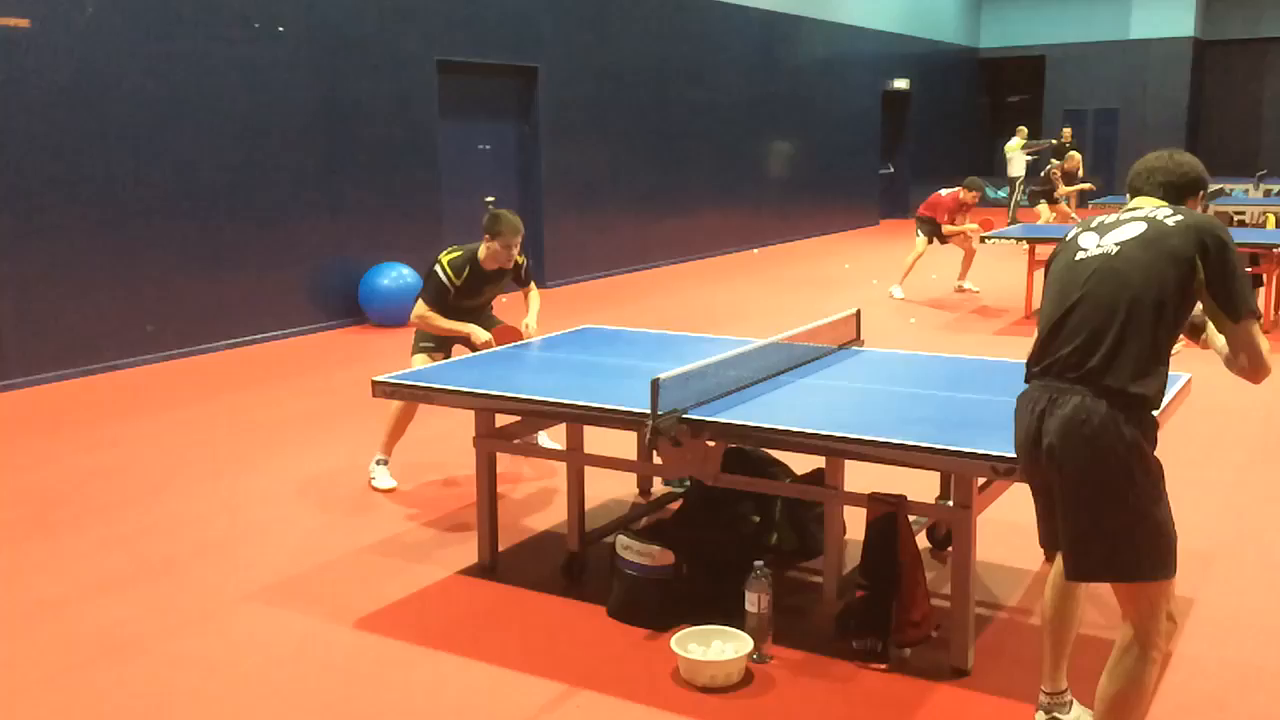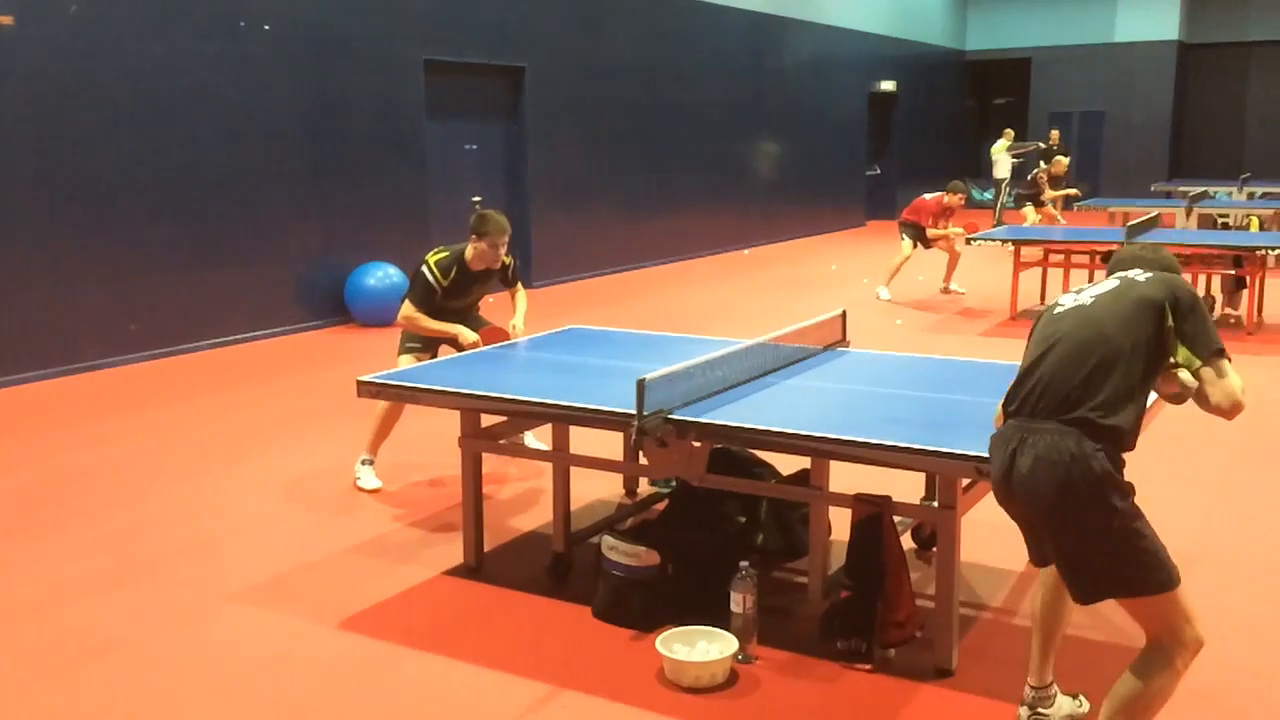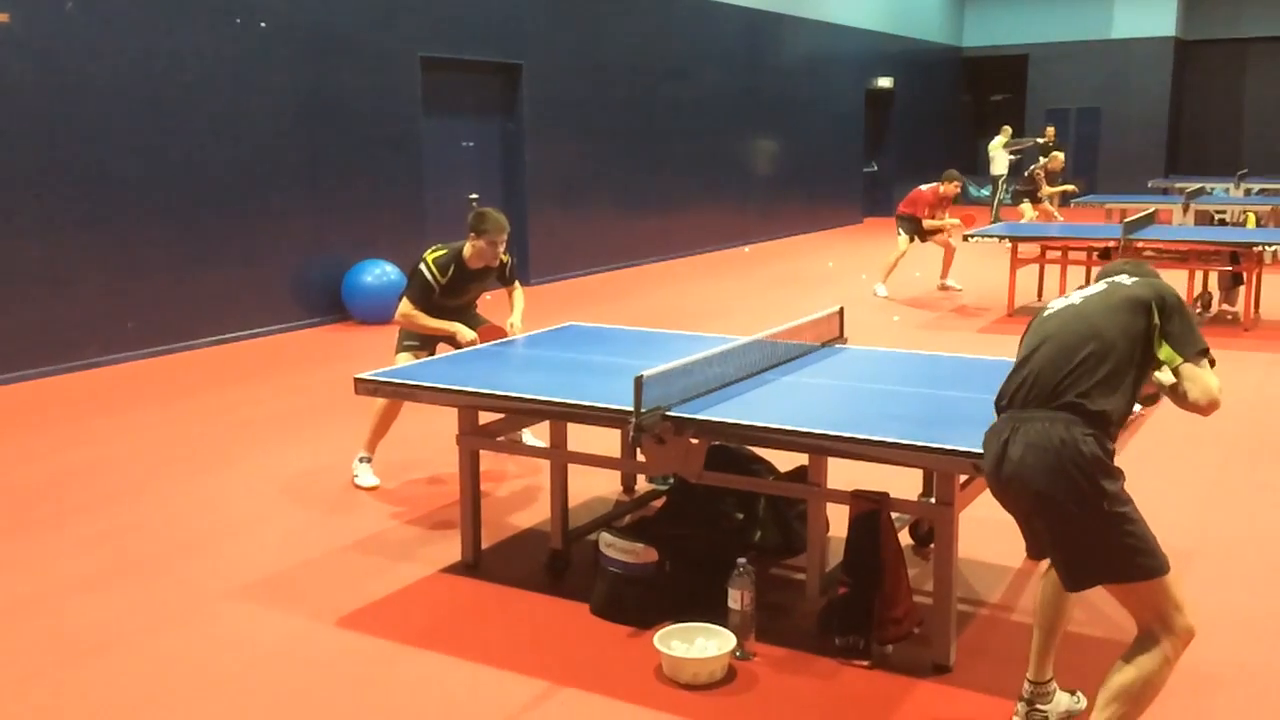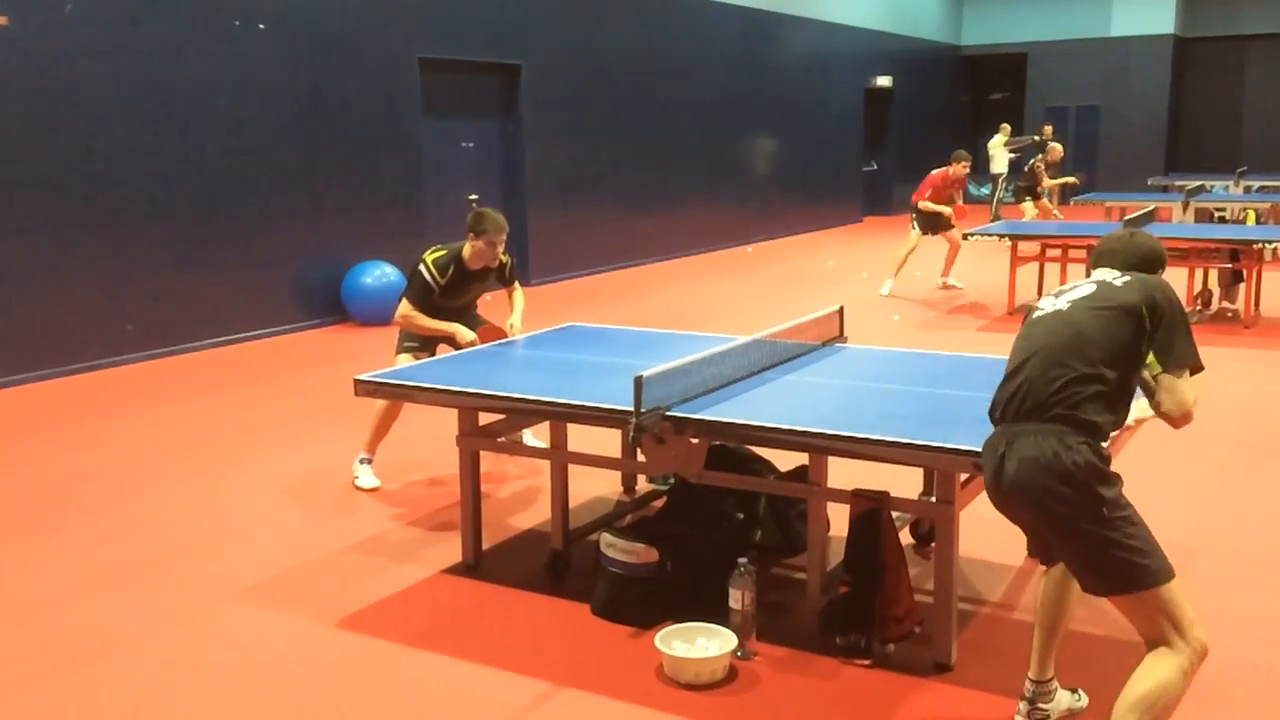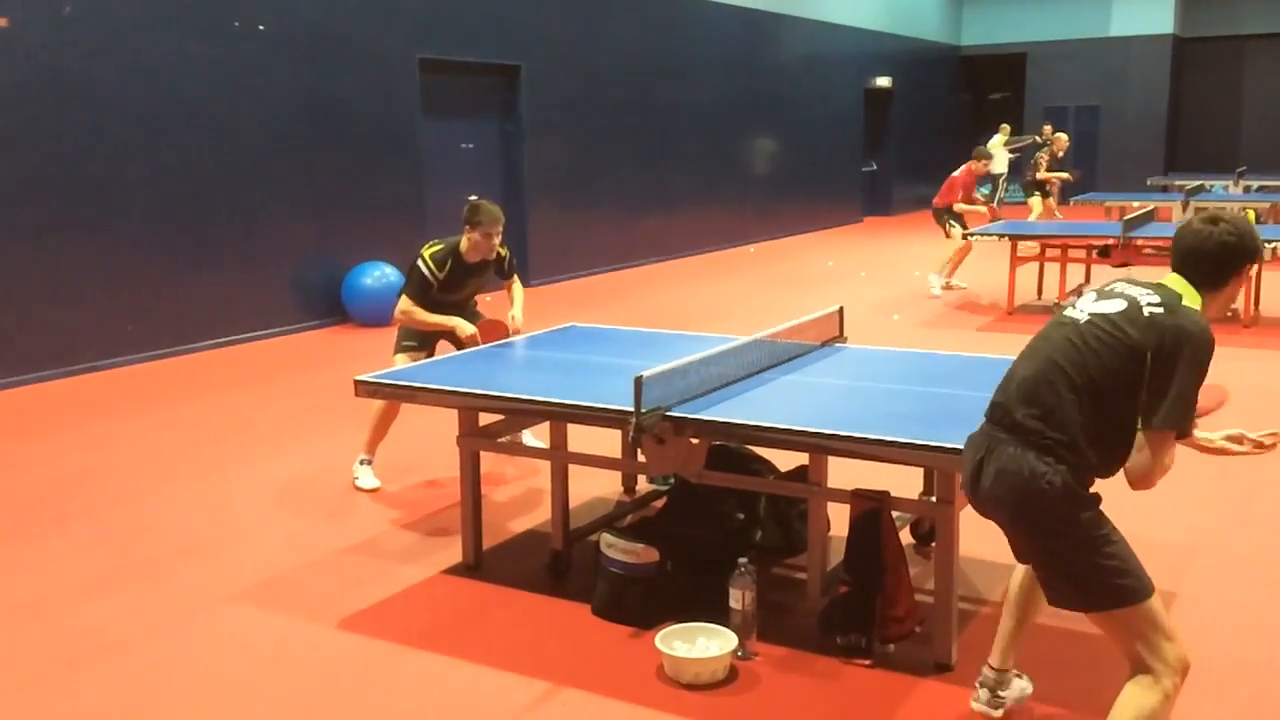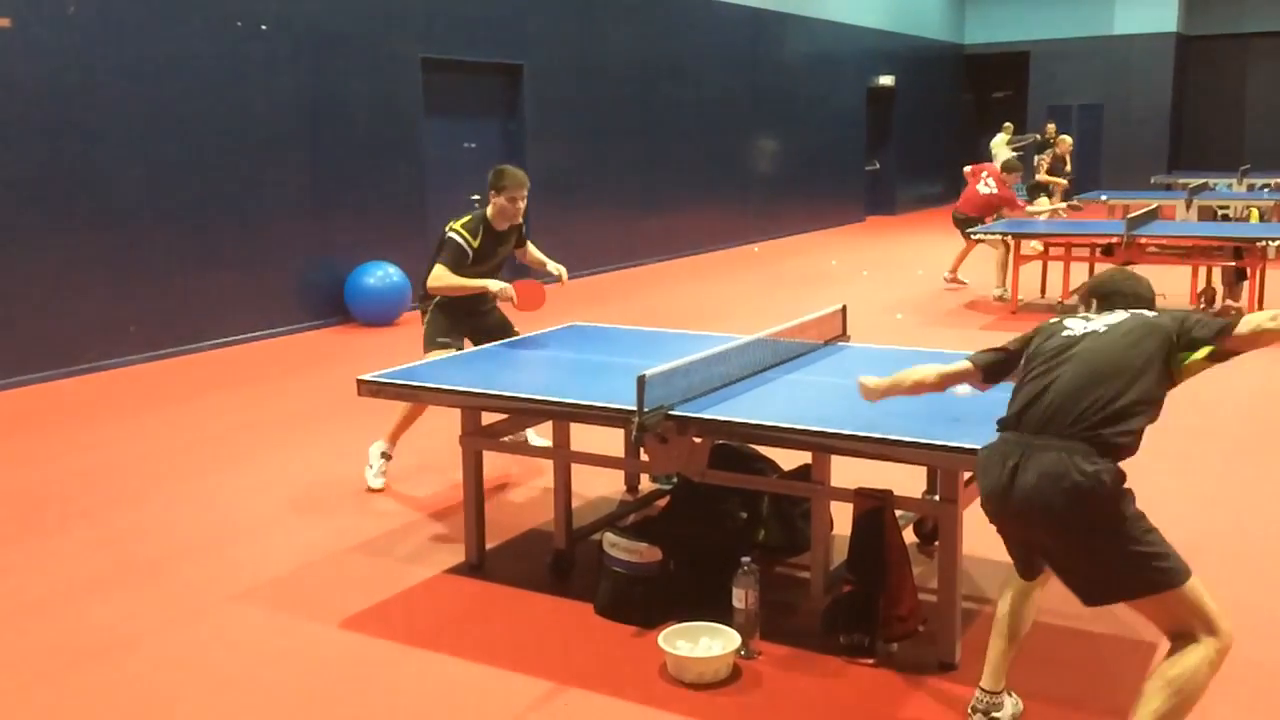
dt=0.4s
person 1, frame 1
left shoulder: (1080, 236)
right shoulder: (1200, 230)
right elbow: (1255, 365)
right wrist: (1211, 336)
left hip: (1036, 415)
right hip: (1104, 427)
left knee: (1069, 559)
right knee: (1151, 624)
person 1, frame 2
left shoulder: (1067, 300)
right shoulder: (1170, 289)
right elbow: (1228, 399)
right wrist: (1179, 380)
left hip: (1010, 457)
right hip: (1073, 466)
left knee: (1064, 557)
right knee: (1177, 641)
person 1, frame 3
left shoulder: (1059, 307)
right shoulder: (1156, 293)
right elbow: (1204, 397)
right wrist: (1159, 380)
left hip: (1004, 451)
right hip: (1064, 454)
left knee: (1067, 554)
right knee: (1168, 632)
person 1, frame 4
left shoulder: (1053, 300)
right shoulder: (1153, 295)
right elbow: (1177, 411)
right wrist: (1147, 371)
left hip: (1002, 460)
right hip: (1060, 462)
left knee: (1066, 556)
right knee: (1183, 645)
person 1, frame 5
left shoulder: (1117, 290)
right shoulder: (1187, 330)
right elbow: (1142, 471)
left wrist: (1200, 438)
right wrist: (1190, 436)
left hip: (985, 456)
right hip: (1038, 479)
left knee: (1046, 544)
right knee: (1163, 665)
person 1, frame 6
left shoulder: (1051, 330)
right shoulder: (1167, 325)
left elbow: (945, 373)
left wrist: (881, 387)
left hip: (1002, 473)
right hip: (1077, 480)
left knee: (1033, 570)
right knee: (1204, 640)
person 2, frame 1
left shoulder: (515, 261)
right shoulder: (452, 265)
left elbow: (530, 290)
right elbow: (418, 316)
left wrist: (531, 317)
right wrist: (468, 330)
left hip: (478, 318)
right hip: (438, 321)
right ankle: (381, 460)
person 2, frame 2
left shoulder: (503, 261)
right shoulder: (440, 265)
left elbow: (517, 291)
right elbow: (405, 317)
left wrist: (518, 317)
right wrist: (456, 331)
left hip: (466, 318)
right hip: (425, 323)
left ankle: (517, 432)
right ankle: (367, 460)
person 2, frame 3
left shoulder: (501, 260)
right shoulder: (438, 263)
left elbow: (515, 289)
right elbow: (403, 315)
left wrist: (516, 315)
right wrist: (454, 329)
left hip: (463, 316)
right hip: (422, 320)
left ankle: (515, 429)
right ankle: (364, 458)
person 2, frame 4
left shoulder: (500, 261)
right shoulder: (437, 264)
left elbow: (515, 289)
right elbow: (403, 316)
left wrist: (515, 316)
right wrist: (453, 330)
left hip: (464, 317)
right hip: (422, 321)
left ankle: (515, 430)
right ankle: (365, 459)
person 2, frame 5
left shoulder: (498, 254)
right shoulder: (434, 259)
left elbow: (513, 282)
right elbow: (403, 313)
left wrist: (516, 309)
right wrist: (453, 324)
left hip: (462, 313)
right hip: (422, 317)
left ankle: (515, 432)
right ankle: (365, 460)
person 2, frame 6
left shoulder: (513, 223)
right shoulder: (464, 232)
left elbow: (524, 247)
right elbow: (435, 283)
left wrist: (546, 263)
right wrist: (487, 284)
left hip: (481, 304)
right hip: (445, 304)
left ankle: (519, 432)
right ankle: (383, 450)
